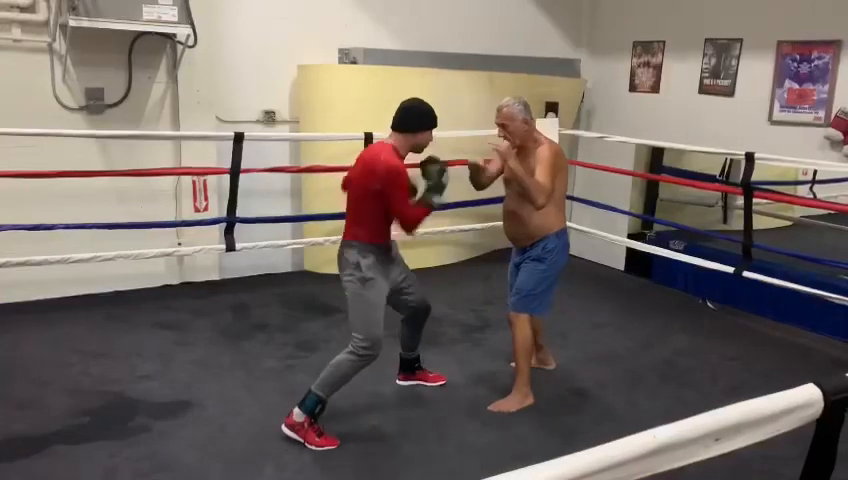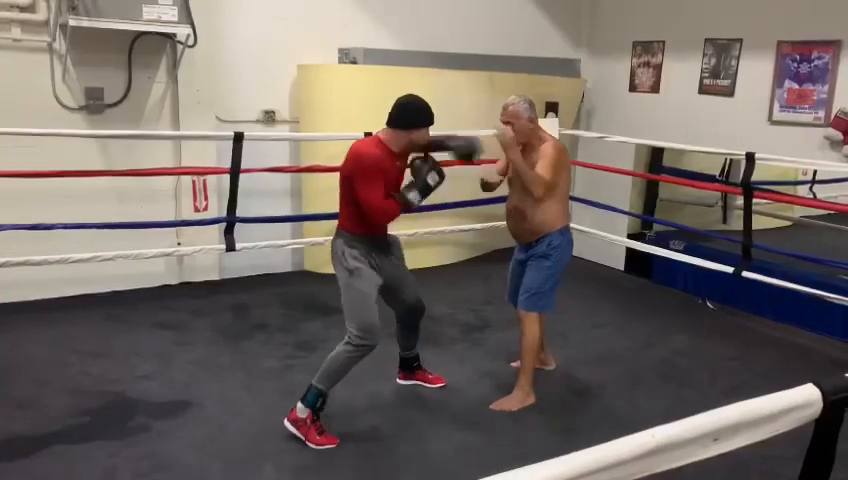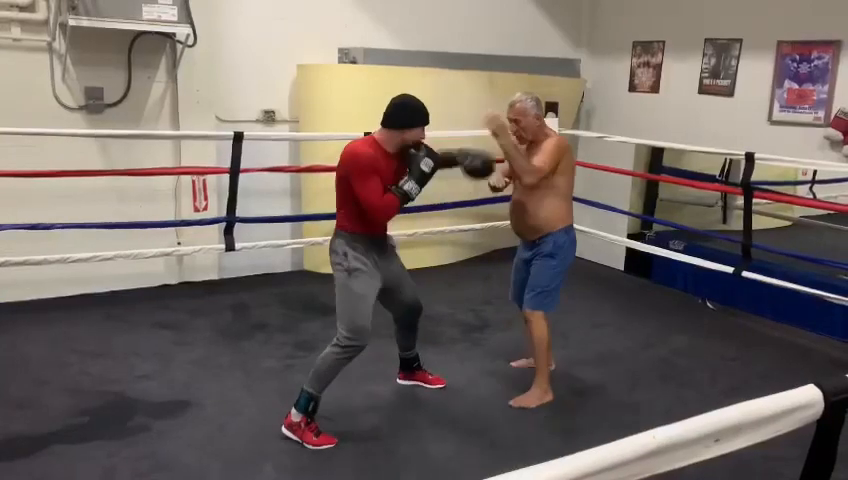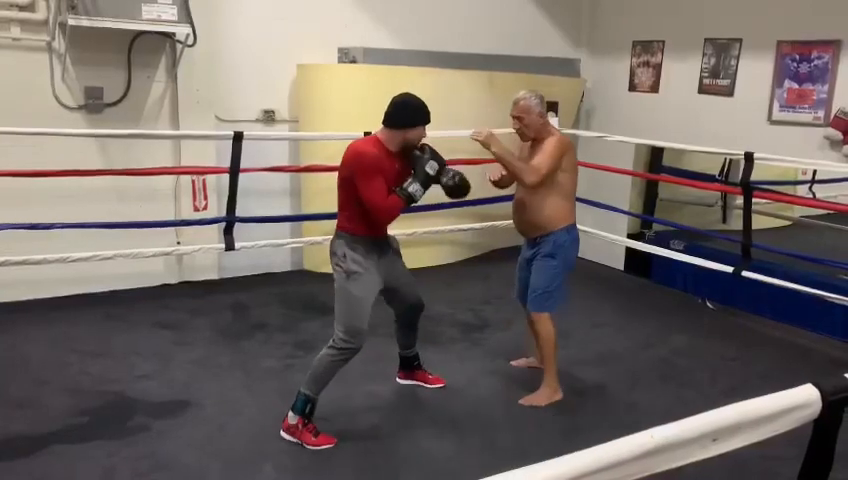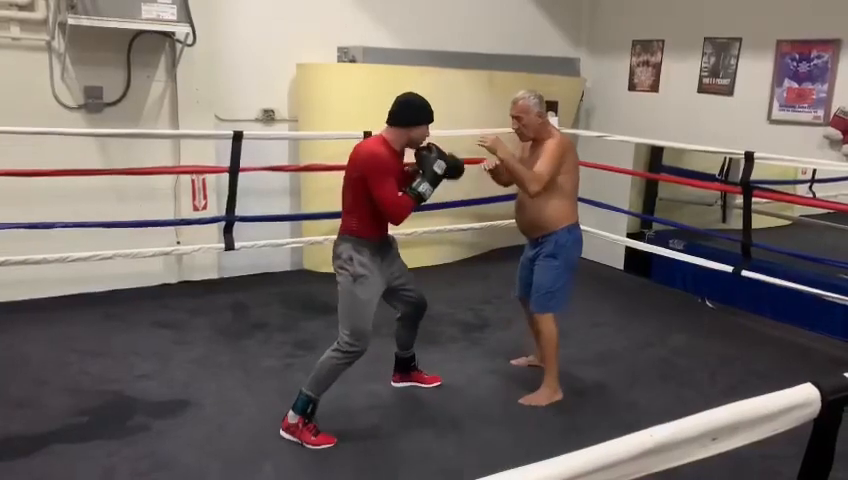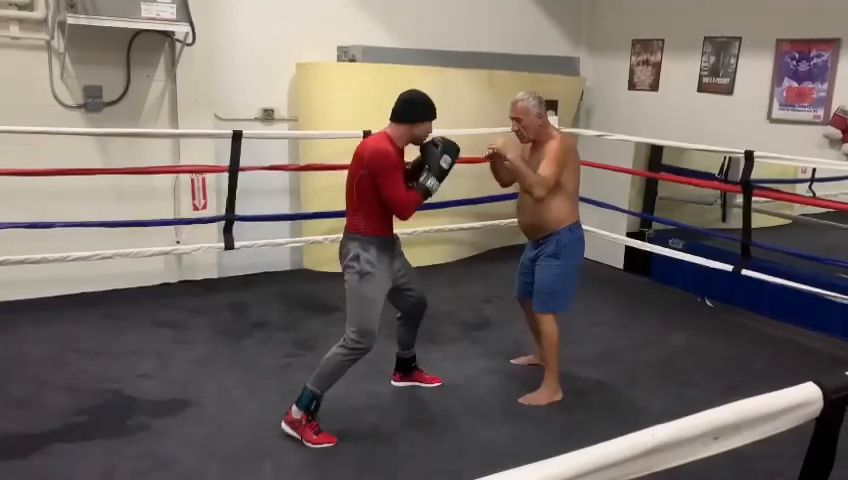
dt=0.1s
person 1, frame 1
left shoulder: (378, 152)
right shoulder: (391, 166)
left elbow: (349, 184)
right elbow: (409, 223)
right wrist: (432, 191)
left hip: (384, 252)
right hip: (362, 257)
left knee: (418, 307)
right knee: (366, 346)
left ankle: (409, 370)
right ankle: (301, 417)
person 1, frame 2
left shoulder: (397, 147)
right shoulder: (364, 154)
left elbow: (424, 148)
right elbow: (379, 213)
left wrist: (450, 144)
right wrist: (420, 187)
left hip: (383, 245)
right hip: (354, 249)
left knee: (412, 306)
right knee: (364, 337)
left ankle: (409, 369)
right ankle: (304, 412)
person 1, frame 3
left shoulder: (399, 150)
right shoulder: (359, 154)
left elbow: (423, 151)
right elbow: (380, 210)
left wrist: (462, 158)
right wrist: (416, 176)
left hip: (381, 245)
right hip: (352, 249)
left knee: (410, 306)
right knee: (353, 338)
left ankle: (409, 369)
right ankle: (299, 416)
person 1, frame 4
left shoulder: (396, 152)
right shoulder: (364, 154)
left elbow: (398, 185)
right elbow: (385, 211)
left wrist: (439, 174)
right wrist: (419, 177)
left hip: (382, 246)
right hip: (354, 250)
left knee: (411, 304)
right knee: (348, 339)
left ankle: (409, 369)
right ankle: (296, 419)
person 1, frame 5
left shoulder: (395, 151)
right shoulder: (372, 154)
left elbow: (398, 186)
right elbow: (395, 213)
left wrist: (434, 167)
right wrist: (427, 177)
left hip: (383, 248)
right hip: (357, 252)
left knee: (414, 304)
right knee: (353, 342)
left ankle: (404, 371)
right ankle: (296, 418)
person 1, frame 6
left shoulder: (390, 147)
right shoulder: (380, 151)
left elbow: (397, 185)
right elbow: (404, 208)
left wrist: (425, 162)
right wrist: (434, 171)
left hip: (385, 246)
right hip: (364, 251)
left knee: (415, 304)
right knee: (359, 339)
left ankle: (406, 370)
right ankle: (300, 414)
person 2, frame 1
left shoulder: (546, 151)
right shoulder: (512, 150)
left elbow: (539, 198)
right elbow: (481, 183)
left wrist: (512, 165)
right wrist: (477, 168)
left hip: (547, 246)
right hip: (524, 245)
left knee: (518, 312)
right knee: (524, 306)
left ankle: (522, 392)
right ankle: (542, 356)
person 2, frame 2
left shoulder: (550, 148)
right shoulder: (516, 148)
left elbow: (538, 190)
right elbow: (497, 176)
left wrist: (508, 151)
right wrist: (490, 178)
left hip: (550, 244)
right hip: (525, 242)
left knee: (528, 311)
right knee: (521, 304)
left ankle: (524, 391)
right ankle: (543, 357)
person 2, frame 3
left shoulder: (554, 144)
right shoulder: (521, 144)
left elbow: (529, 178)
right elbow: (506, 175)
left wrist: (504, 139)
right wrist: (497, 179)
left hip: (554, 242)
right hip: (529, 241)
left knee: (533, 310)
right knee: (524, 302)
left ankle: (541, 388)
right ankle: (542, 356)
person 2, frame 4
left shoulder: (557, 143)
right shoulder: (528, 143)
left elbow: (530, 178)
right elbow: (512, 177)
left wrist: (497, 148)
right wrist: (498, 177)
left hip: (556, 241)
right hip: (534, 240)
left knee: (539, 310)
right knee: (526, 300)
left ankle: (551, 387)
right ankle: (541, 356)
person 2, frame 5
left shoulder: (557, 144)
right shoulder: (529, 144)
left elbow: (533, 186)
right elbow: (509, 179)
left wrist: (503, 152)
right wrist: (496, 169)
left hip: (559, 240)
right hip: (536, 239)
left knee: (543, 310)
right knee: (526, 299)
left ankle: (551, 386)
right ankle: (541, 354)
person 2, frame 6
left shoulder: (558, 145)
right shoulder: (528, 145)
left elbow: (539, 190)
right elbow: (506, 180)
left wrist: (513, 158)
right wrist: (497, 161)
left hip: (561, 241)
right hip: (537, 239)
left knee: (544, 311)
right knee: (525, 298)
left ankle: (551, 386)
right ankle: (542, 353)
